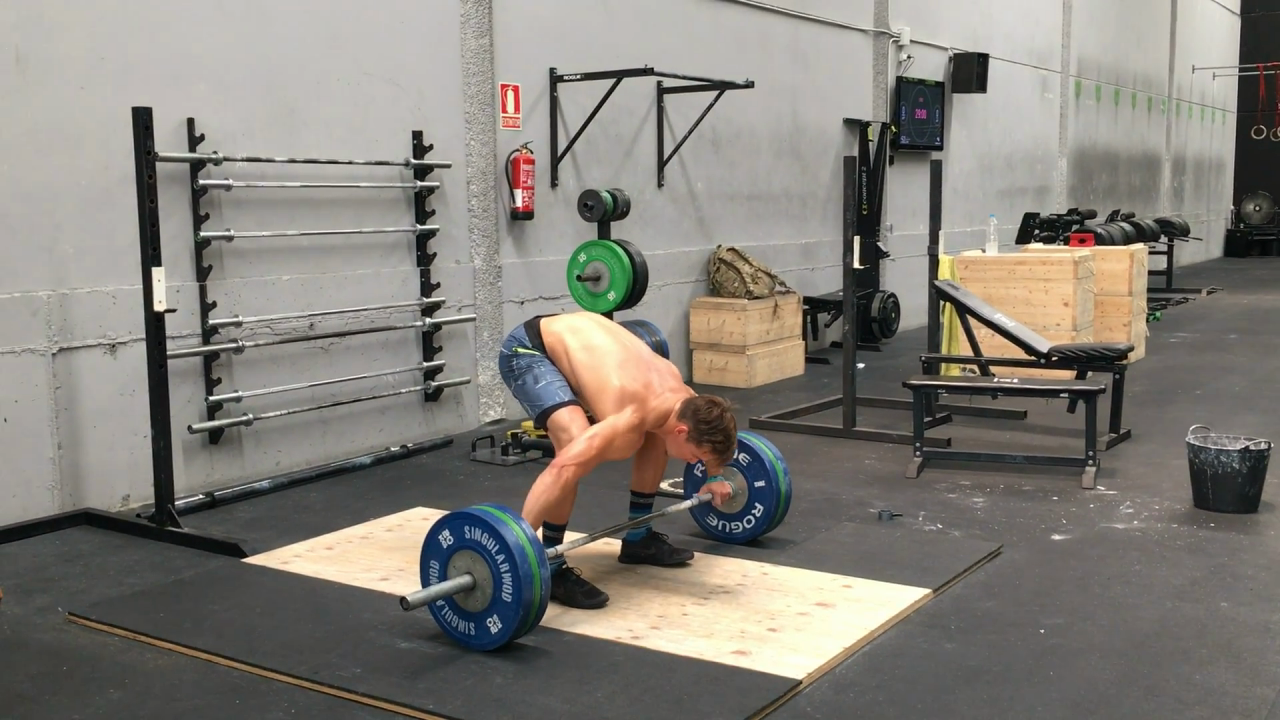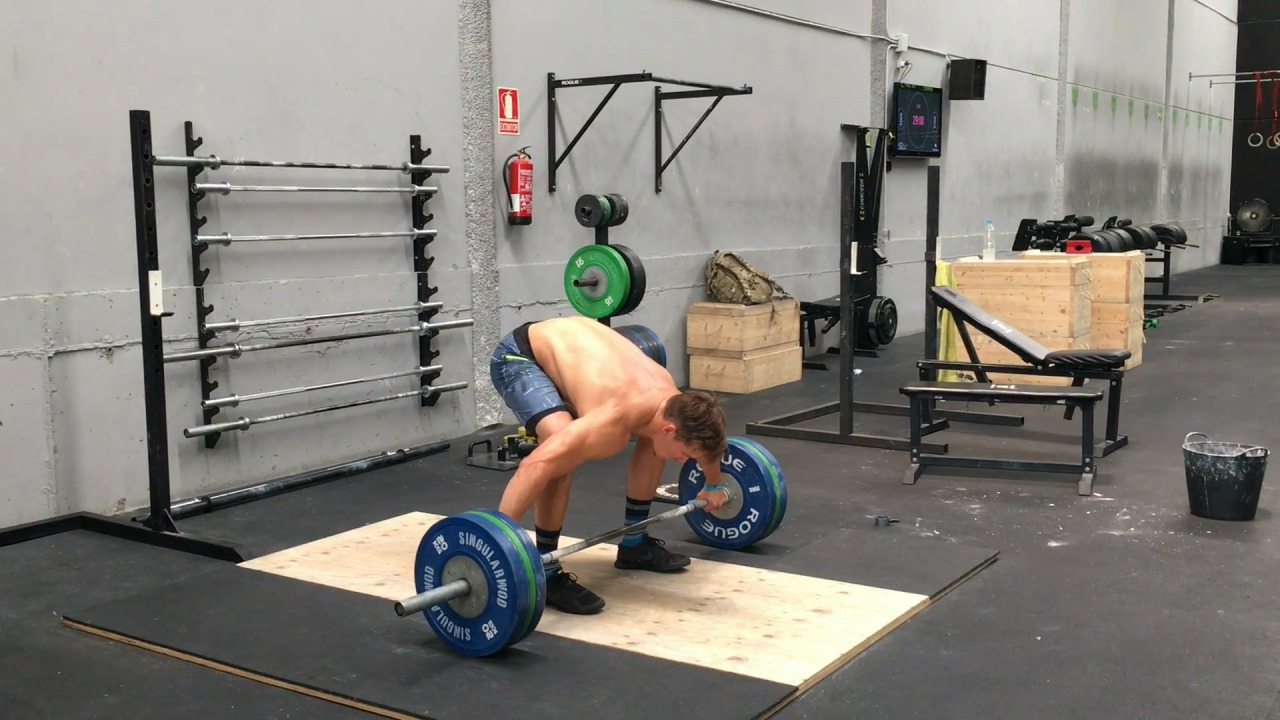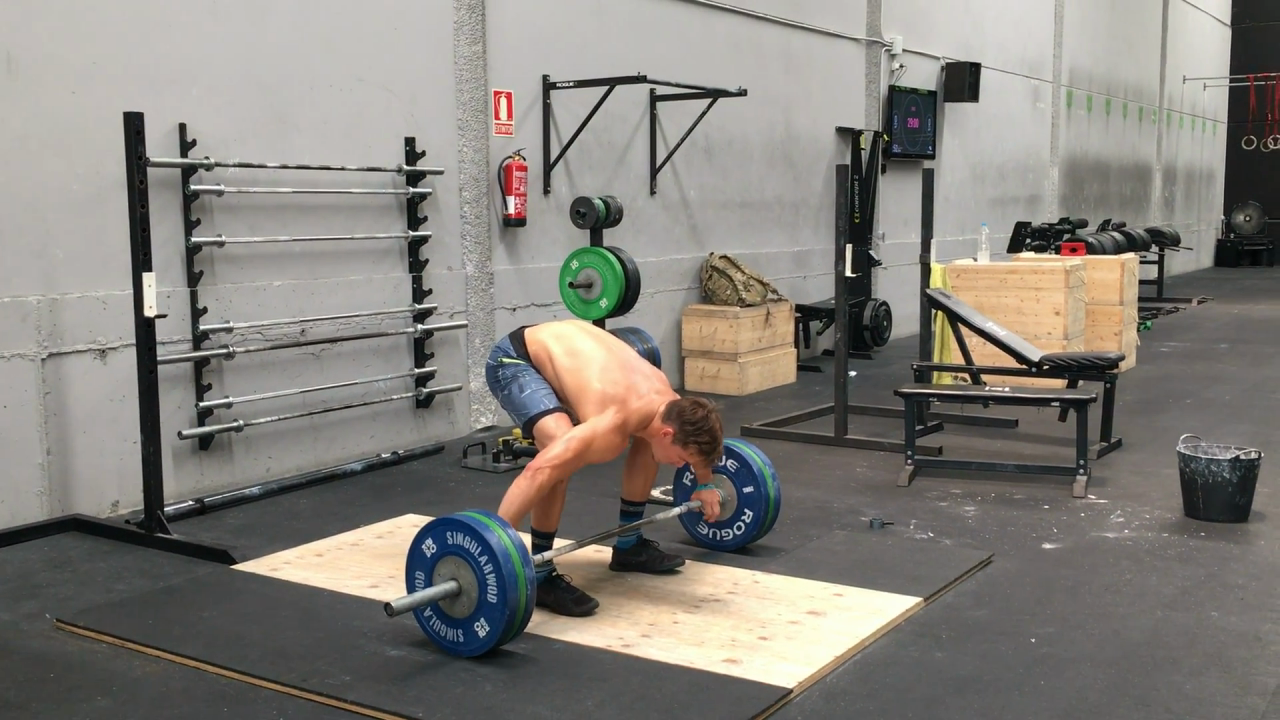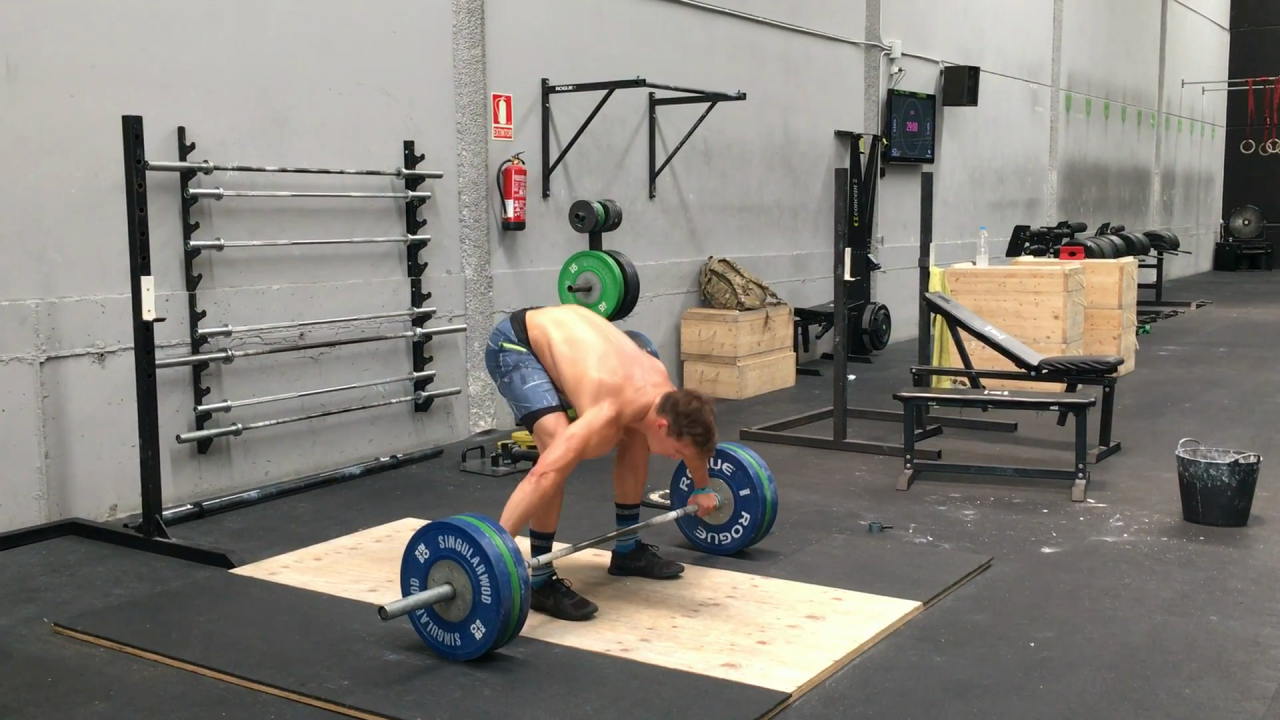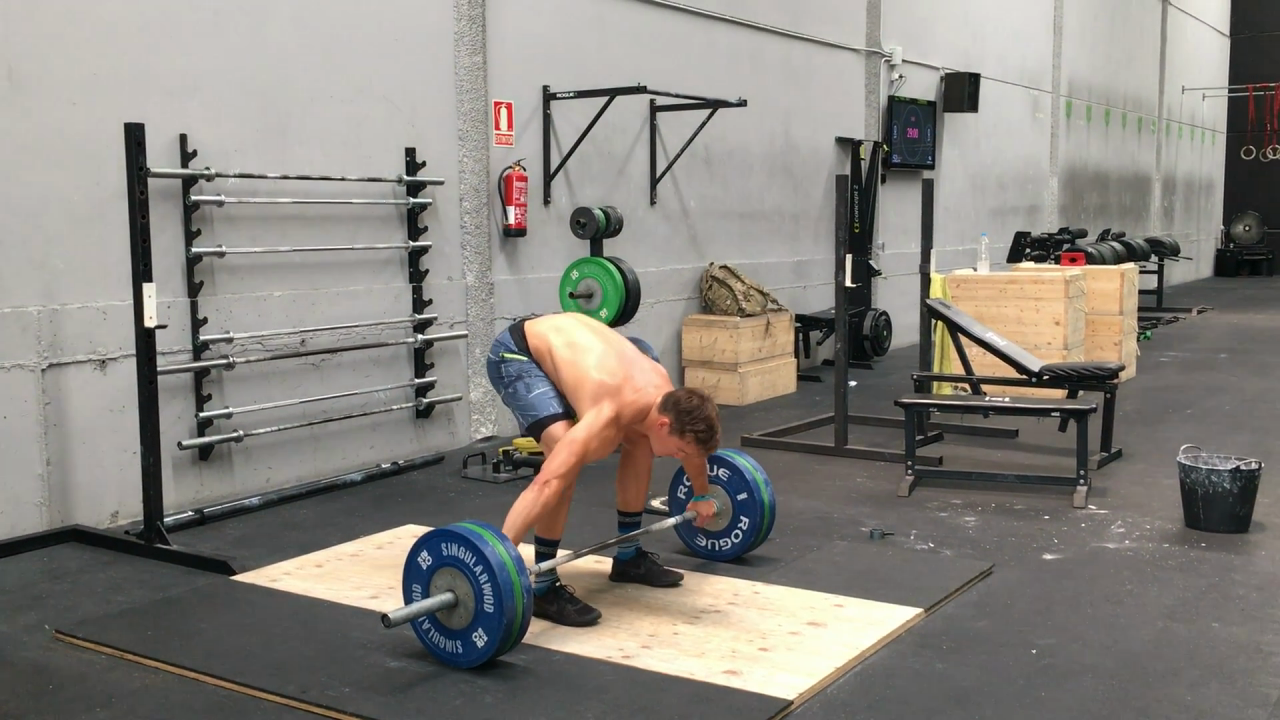
dt=0.5s
person 1, frame 1
left shoulder: (682, 398)
right shoulder: (630, 424)
left elbow: (708, 426)
right elbow: (562, 469)
left wrist: (713, 477)
right hip: (527, 350)
right knee: (575, 440)
left ankle: (638, 539)
right ankle: (551, 569)
person 1, frame 2
left shoulder: (672, 401)
right shoulder: (613, 423)
left elbow: (703, 435)
right elbow: (533, 466)
left wrist: (713, 486)
right hip: (518, 357)
left knee: (653, 440)
right knee: (563, 456)
left ankle: (634, 544)
right ankle: (547, 575)
person 1, frame 3
left shoulder: (670, 405)
right shoulder: (613, 428)
left elbow: (696, 434)
right elbow: (538, 472)
left wrist: (704, 486)
right hip: (514, 360)
left knee: (646, 441)
right knee: (560, 447)
left ankle: (628, 546)
right ankle: (541, 577)
person 1, frame 4
left shoulder: (666, 398)
right shoulder: (609, 416)
left elbow: (691, 438)
right elbow: (542, 476)
left wrist: (703, 489)
left hip: (563, 331)
right hip: (515, 345)
left knee: (636, 438)
right knee: (558, 440)
left ankle: (628, 550)
right ankle: (541, 581)
person 1, frame 5
left shoulder: (668, 399)
right shoulder: (609, 417)
left elbow: (692, 450)
right elbow: (546, 484)
left wrist: (702, 497)
left hip: (563, 340)
right hip: (516, 354)
left knee: (638, 443)
right knee: (562, 462)
left ankle: (628, 557)
right ankle: (543, 588)
